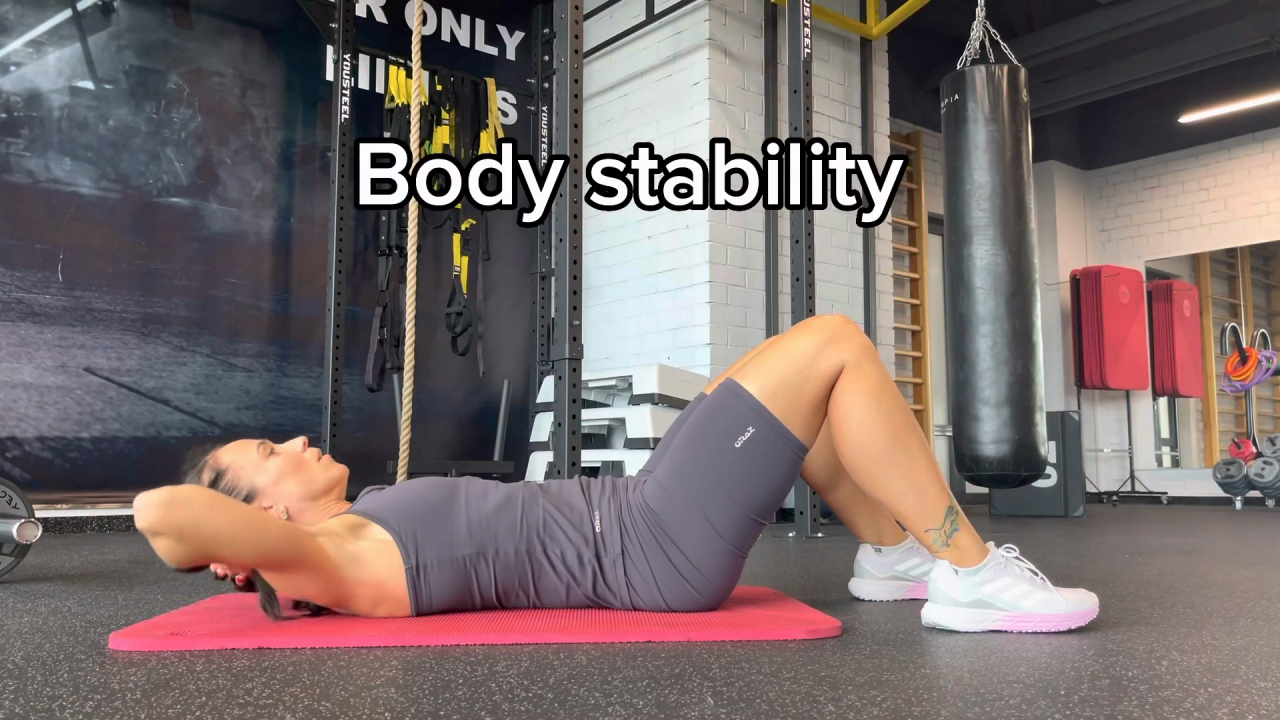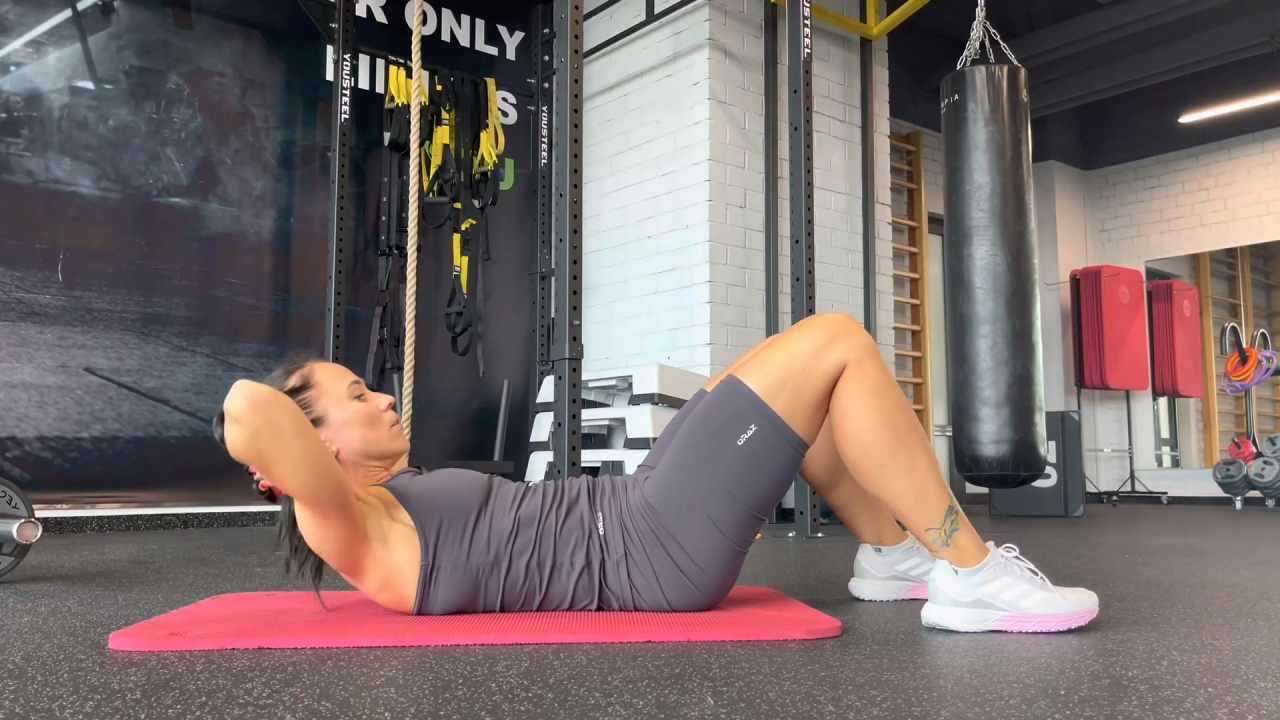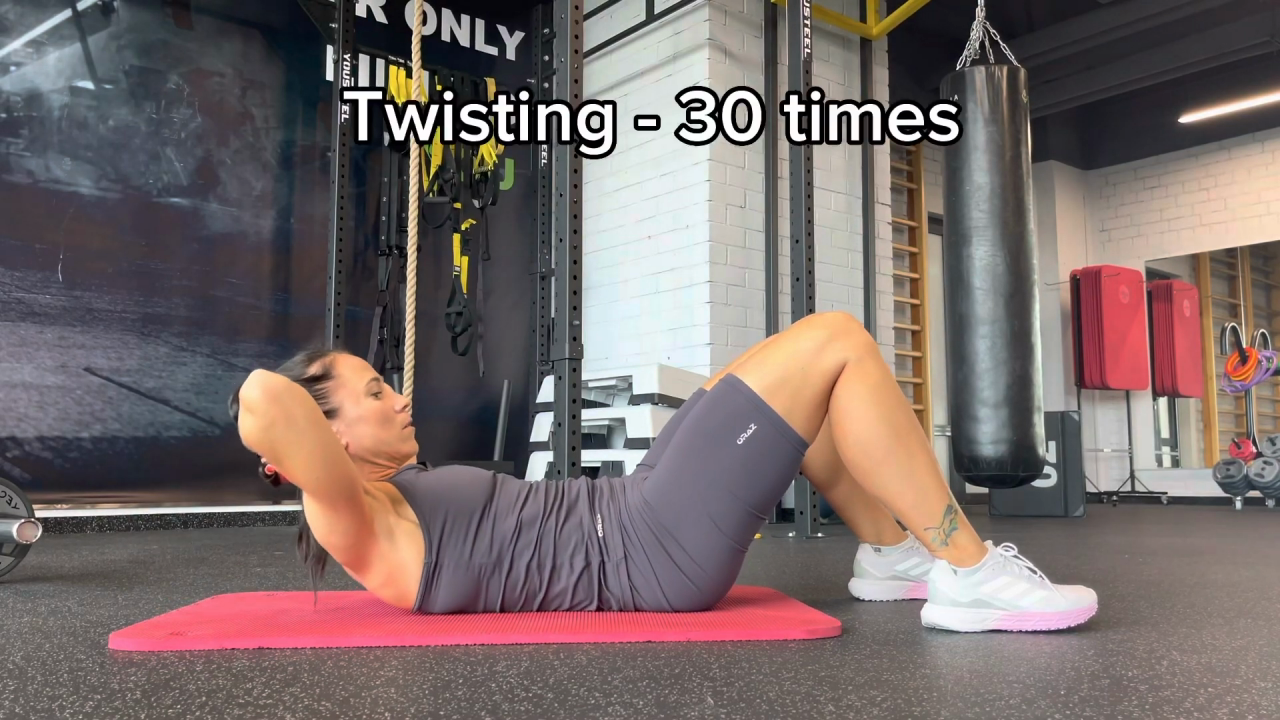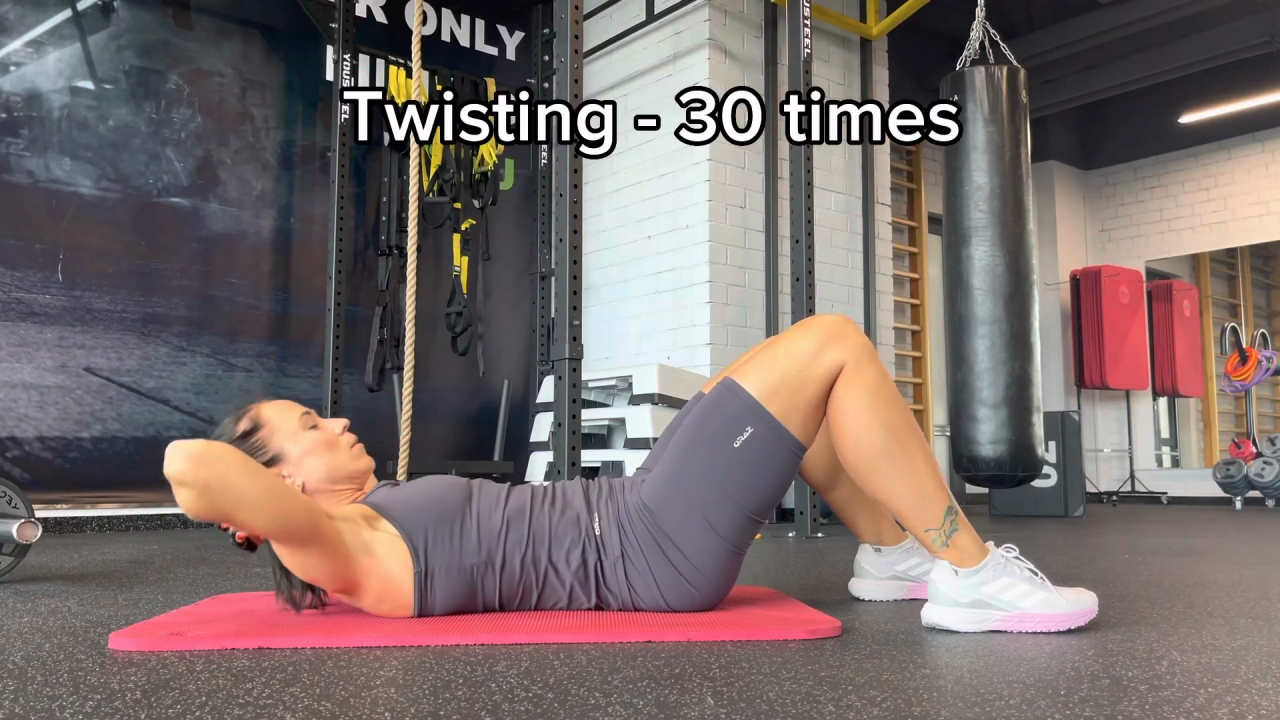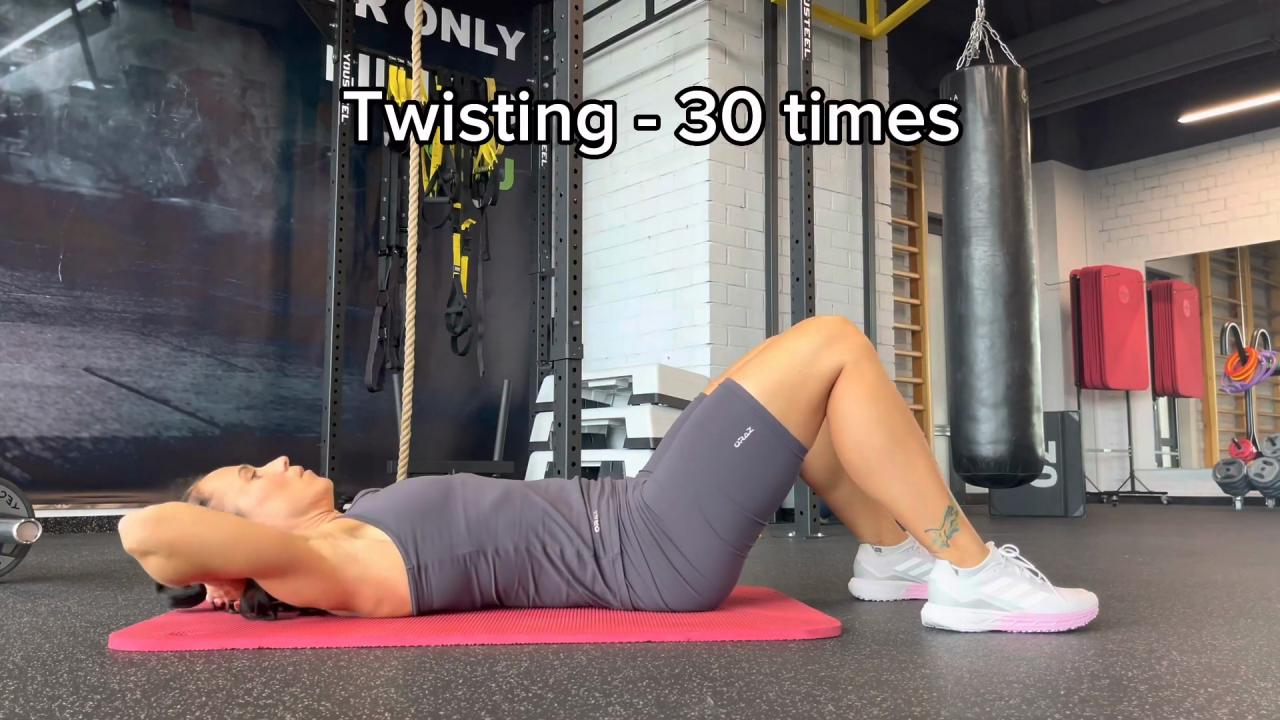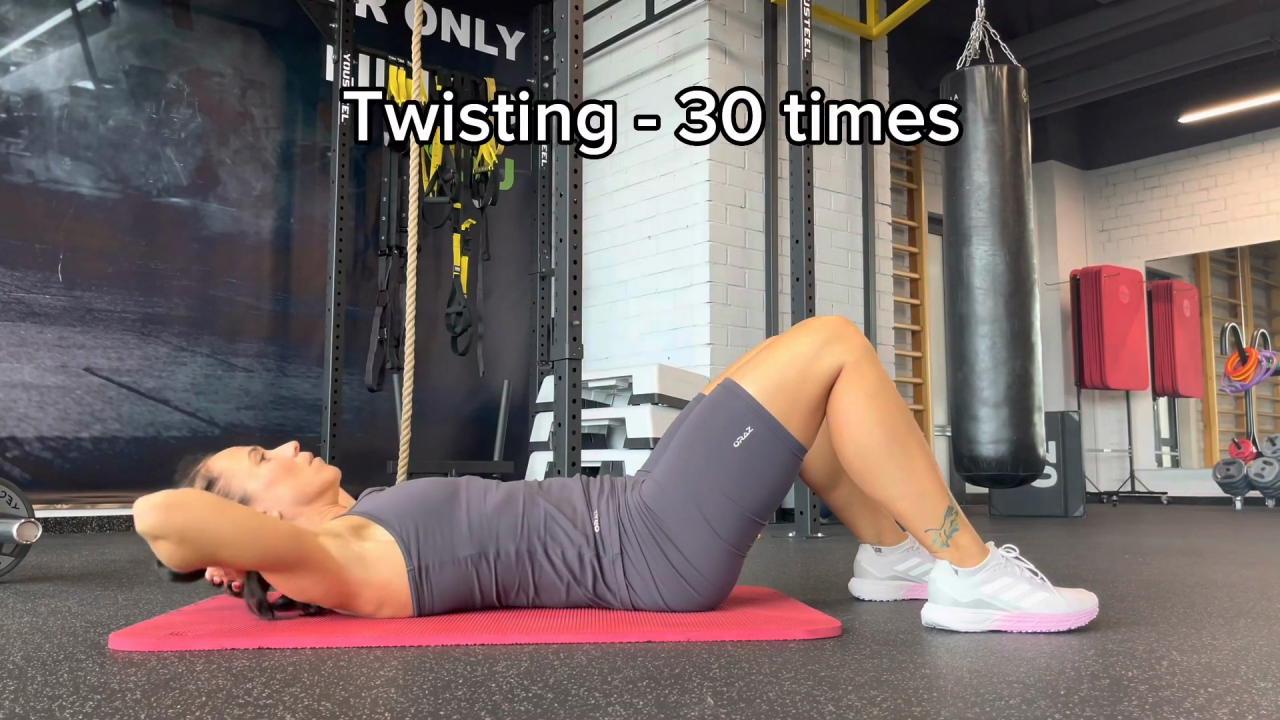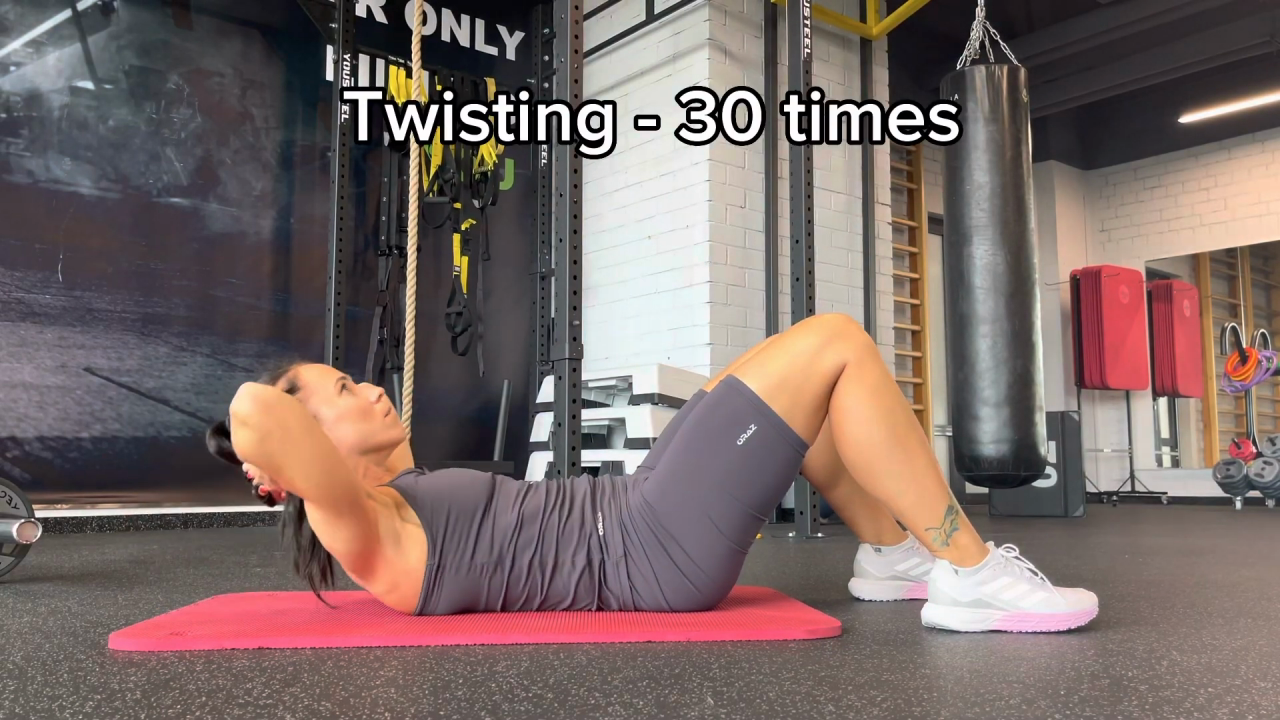
dt=0.4s
person 1, frame 1
left shoulder: (359, 532)
right shoulder: (340, 566)
right elbow: (159, 512)
right wrist: (222, 541)
left hip: (630, 514)
right hip: (657, 550)
left knee: (808, 379)
right knee: (836, 344)
left ankle: (891, 555)
right ankle: (971, 578)
person 1, frame 2
left shoulder: (386, 512)
right shoulder: (359, 534)
right elbow: (246, 408)
right wrist: (271, 425)
left hip: (634, 514)
right hip: (655, 551)
left knee: (811, 376)
right knee: (838, 343)
left ankle: (891, 553)
right ankle: (970, 576)
person 1, frame 3
left shoulder: (386, 502)
right shoulder: (364, 530)
right elbow: (265, 396)
right wrist: (287, 447)
left hip: (633, 516)
right hip: (655, 554)
left knee: (810, 379)
right knee: (838, 343)
left ankle: (891, 555)
right ankle: (970, 575)
person 1, frame 4
left shoulder: (366, 521)
right shoulder: (344, 552)
right elbow: (187, 461)
right wrist: (233, 475)
left hip: (630, 518)
right hip: (653, 553)
left knee: (807, 379)
right knee: (836, 345)
left ankle: (892, 553)
right ankle: (972, 575)
person 1, frame 5
left shoulder: (355, 532)
right shoulder: (338, 567)
right elbow: (145, 530)
right wrist: (225, 560)
left hip: (630, 516)
right hip: (657, 551)
left knee: (806, 376)
right knee: (835, 344)
left ankle: (892, 555)
right ankle: (971, 575)
person 1, frame 6
left shoulder: (360, 532)
right shoulder: (346, 566)
right elbow: (157, 516)
right wrist: (206, 534)
left hip: (631, 515)
right hip: (656, 550)
left knee: (805, 379)
right knee: (835, 345)
left ankle: (891, 554)
right ankle: (972, 577)
person 1, frame 7
left shoulder: (395, 509)
right shoulder: (371, 536)
right elbow: (252, 411)
right wrist: (282, 466)
left hip: (635, 516)
right hip: (656, 554)
left knee: (810, 375)
right knee: (837, 343)
left ankle: (892, 555)
right ankle: (971, 576)
